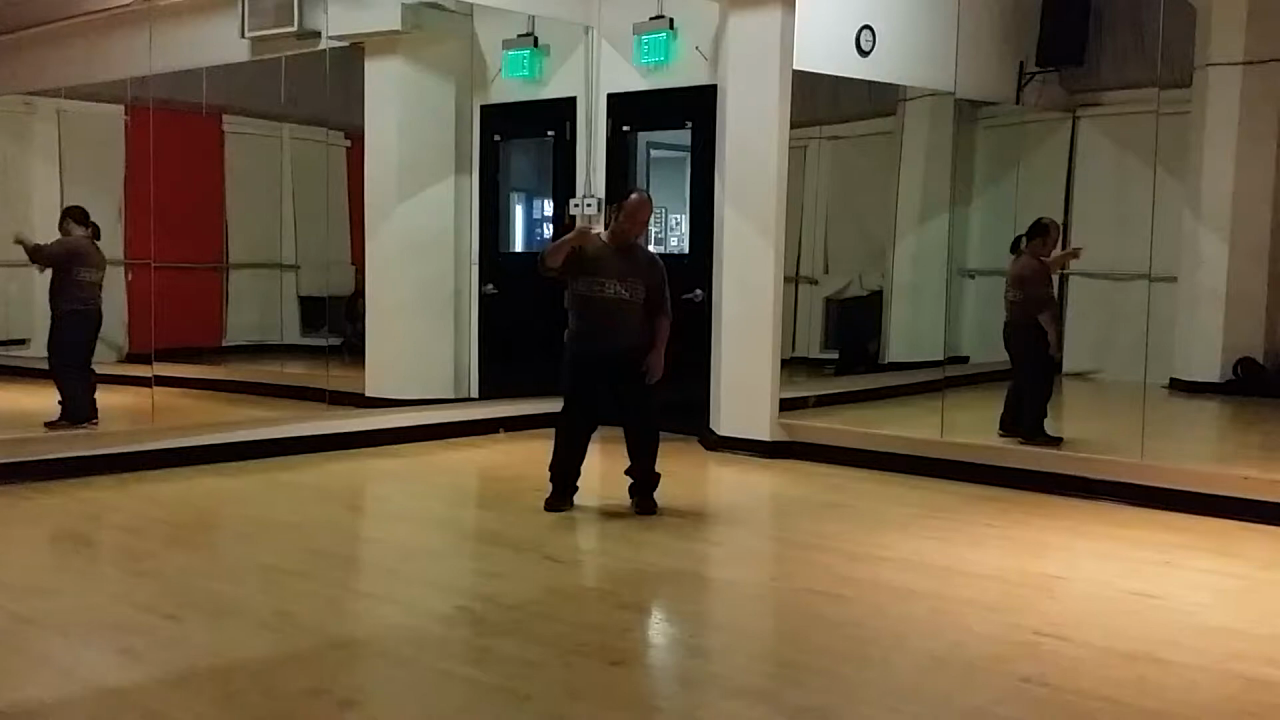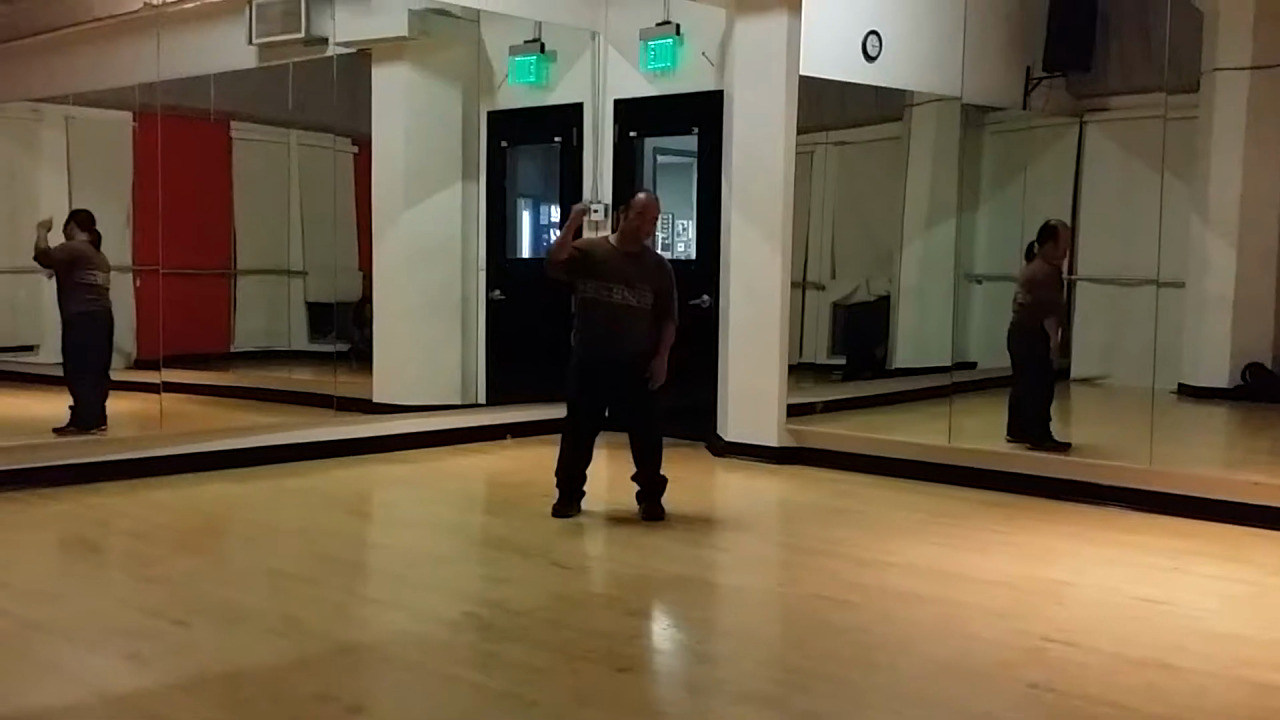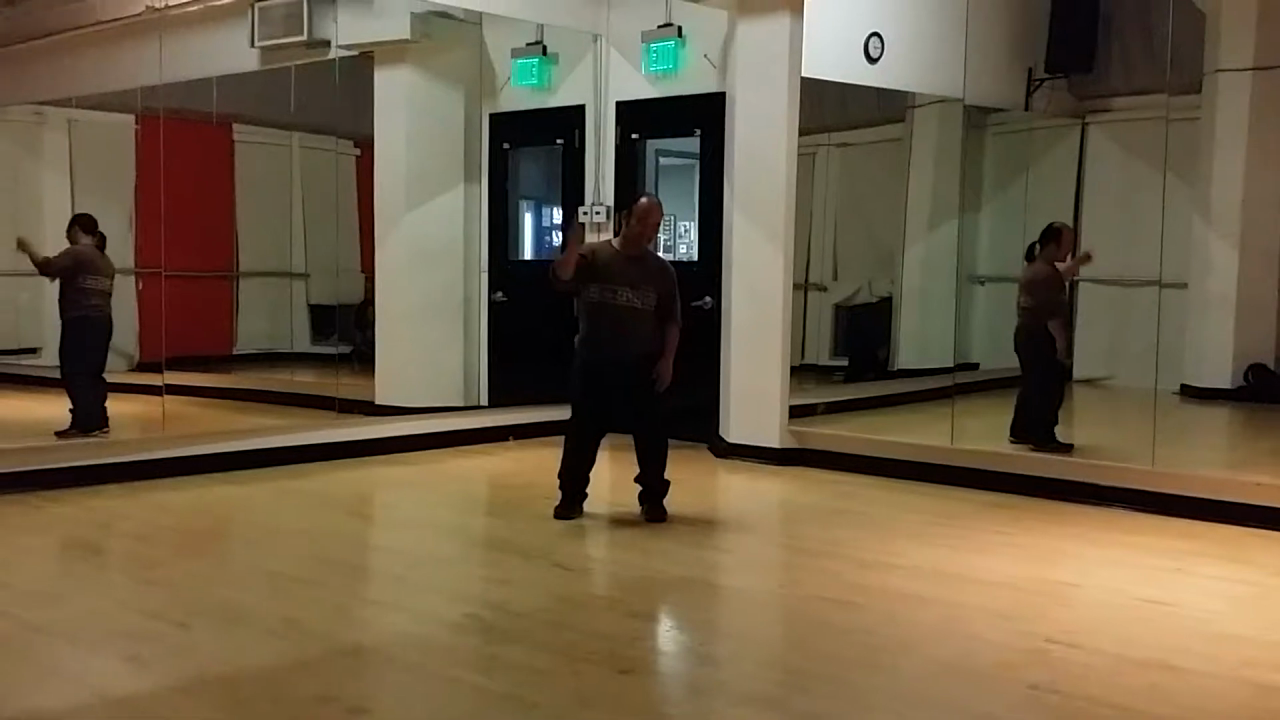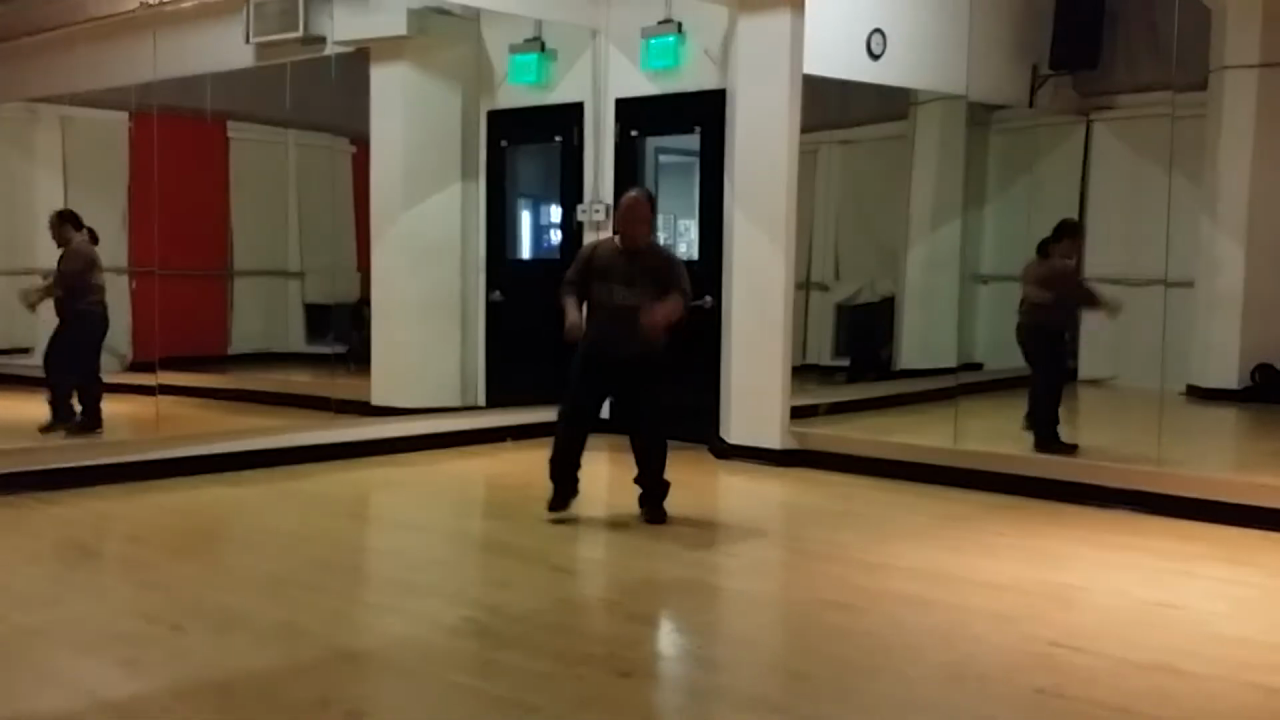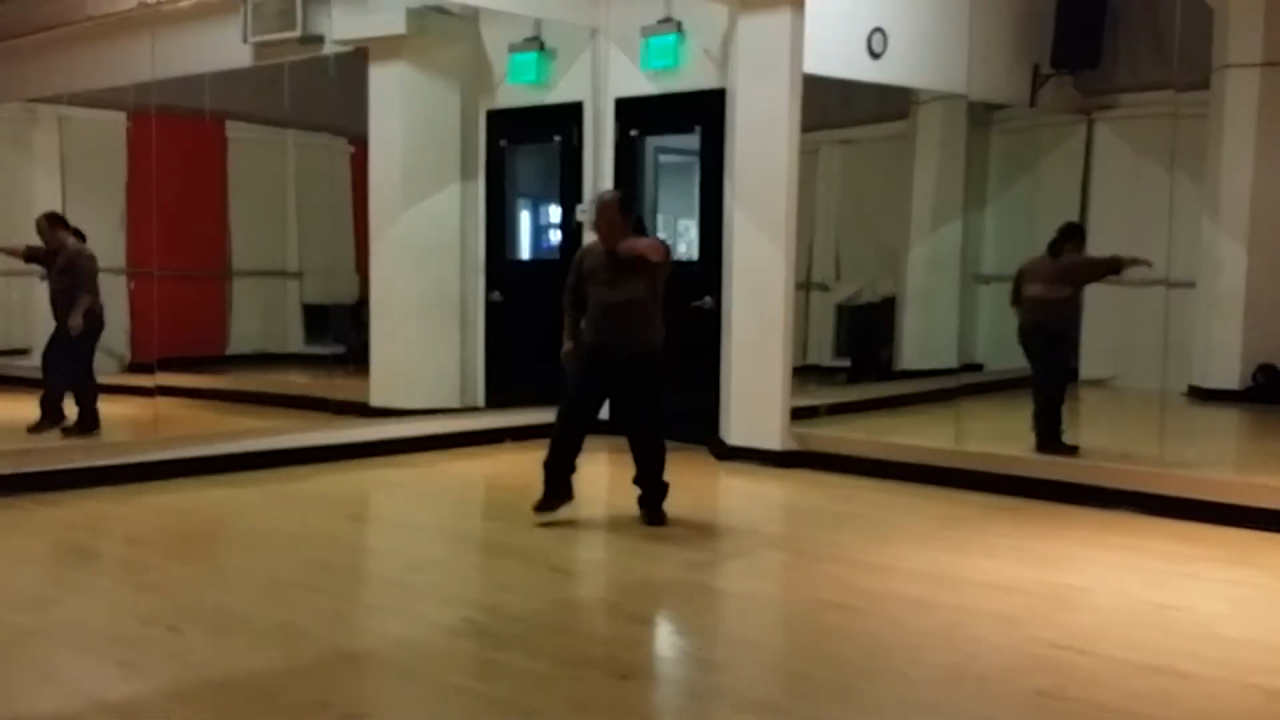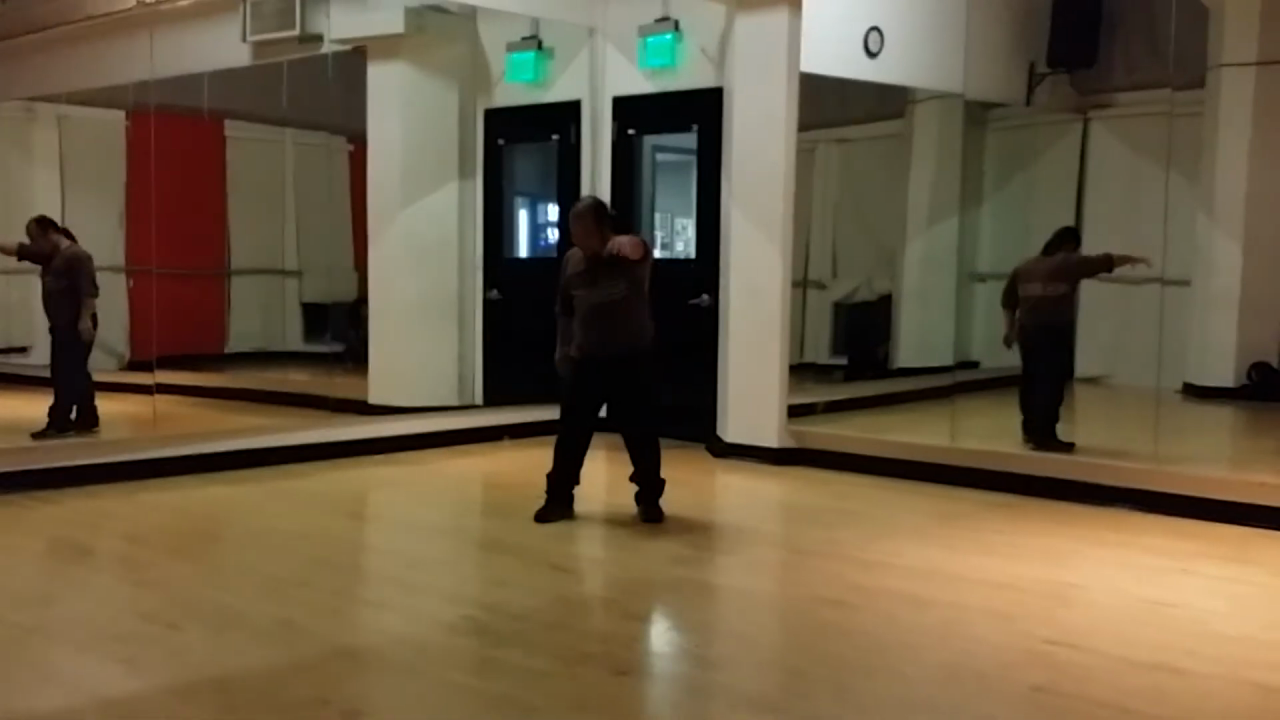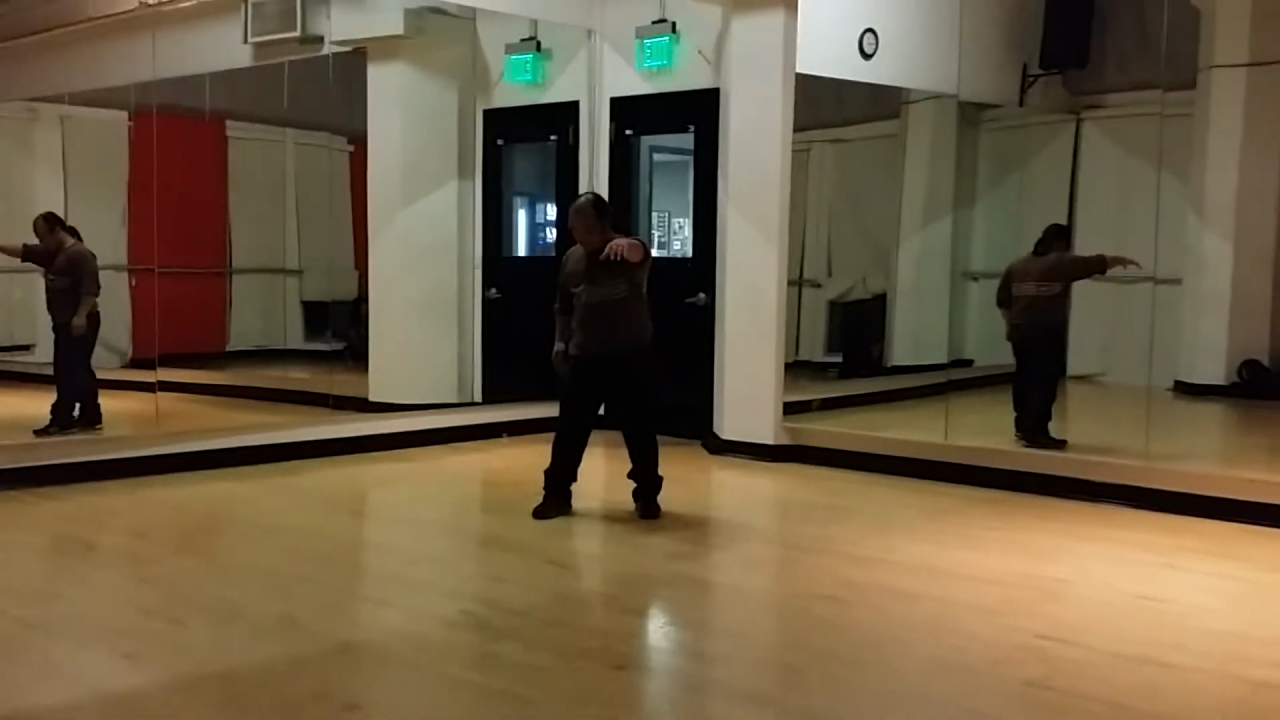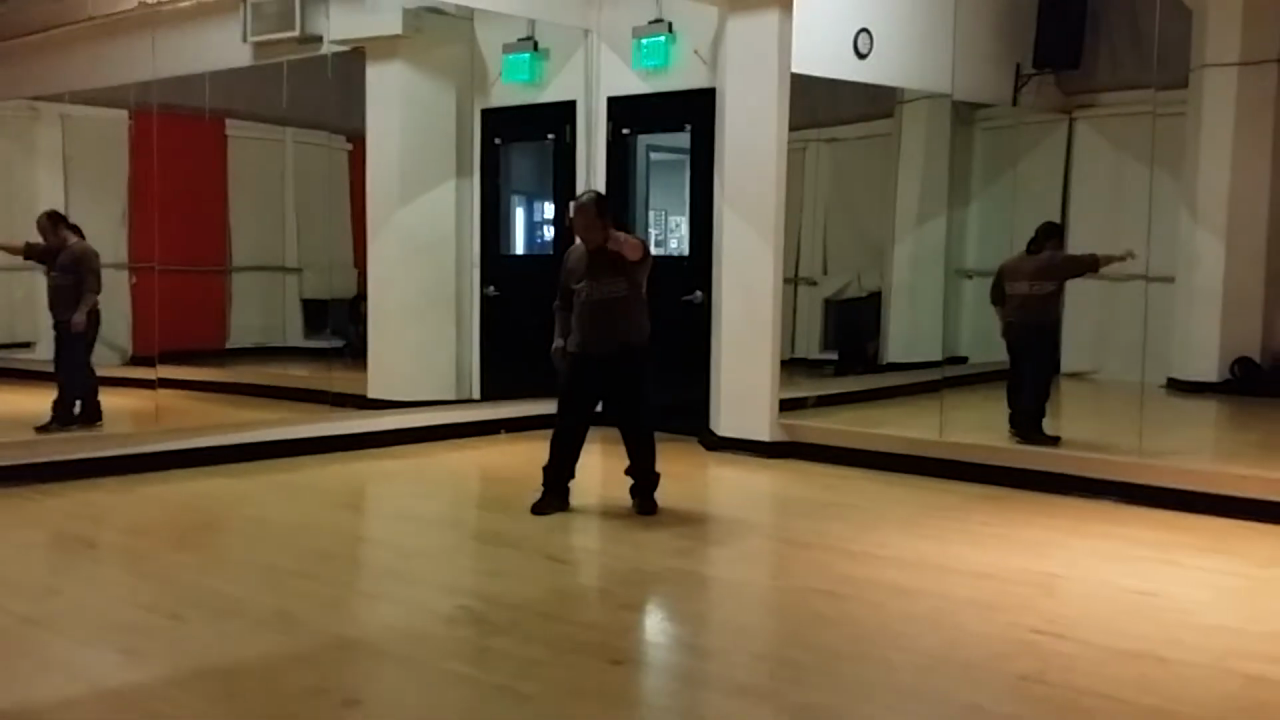
dt=0.2s
person 1, frame 1
left shoulder: (650, 263)
right shoulder: (582, 249)
left elbow: (661, 312)
right elbow: (548, 265)
left wrist: (658, 351)
right wrist: (567, 240)
left hip: (633, 358)
right hip: (585, 355)
left knee: (643, 425)
right knee: (575, 423)
left ankle: (643, 490)
right ankle: (562, 488)
person 1, frame 2
left shoulder: (659, 266)
right shoulder: (589, 250)
left elbow: (667, 317)
right elbow: (554, 264)
left wrist: (662, 357)
right wrist: (570, 229)
left hip: (637, 363)
right hip: (589, 359)
left knee: (645, 430)
right knee: (579, 427)
left ankle: (650, 496)
right ankle: (569, 494)
person 1, frame 3
left shoulder: (661, 270)
right shoulder: (592, 255)
left elbow: (671, 320)
right elbow: (561, 278)
left wrist: (667, 359)
right wrist: (571, 250)
left hip: (642, 365)
right hip: (594, 362)
left knee: (651, 433)
right knee: (584, 430)
left ankle: (653, 498)
right ankle: (571, 496)
person 1, frame 4
left shoulder: (664, 261)
right shoulder: (595, 253)
left elbow: (680, 297)
right elbow: (570, 288)
left wrist: (663, 311)
right wrist: (572, 314)
left hip: (642, 361)
right hip: (595, 355)
left knee: (648, 431)
right knee: (573, 418)
left ankle: (652, 499)
right ankle: (563, 486)
person 1, frame 5
left shoulder: (649, 254)
right shoulder: (587, 255)
left elbow: (659, 252)
right elbow: (572, 302)
left wrist: (640, 246)
right wrist: (569, 339)
left hip: (640, 358)
right hip: (593, 355)
left knee: (646, 431)
right knee: (571, 419)
left ankle: (652, 500)
right ankle: (558, 486)
person 1, frame 6
left shoulder: (629, 258)
right shoulder: (571, 261)
left elbow: (637, 249)
right elbow: (564, 309)
left wrist: (624, 242)
right wrist: (562, 346)
left hip: (631, 359)
right hip: (585, 361)
left knee: (640, 431)
right knee: (572, 429)
left ankle: (649, 498)
right ankle: (559, 497)
person 1, frame 7
left shoulder: (627, 255)
right shoulder: (571, 259)
left elbow: (637, 253)
right elbow: (564, 306)
left wrist: (623, 244)
right wrist: (560, 341)
left hip: (630, 358)
right hip: (584, 358)
left knee: (639, 429)
right knee: (570, 427)
left ankle: (647, 494)
right ankle: (557, 494)
person 1, frame 8
left shoulder: (627, 253)
right shoulder: (572, 256)
left elbow: (637, 252)
right elbow: (564, 303)
left wrist: (622, 242)
right wrist: (559, 338)
left hip: (627, 355)
right hip: (582, 355)
left knee: (636, 426)
right knee: (568, 424)
left ankle: (644, 491)
right ankle: (555, 490)
person 2, frame 1
left shoulder: (1023, 260)
right shoulder: (1032, 268)
left elbow: (1046, 268)
right elbow: (1041, 307)
left wrist: (1066, 257)
right wrist: (1052, 333)
left hip: (1016, 329)
right hip: (1031, 333)
left knee: (1022, 380)
right knee: (1038, 382)
left ankle: (1010, 424)
right ankle: (1032, 432)
person 2, frame 2
left shoulder: (1036, 264)
right shoulder: (1045, 273)
left elbow: (1057, 266)
right elbow: (1048, 312)
left wrist: (1064, 256)
right wrist: (1054, 339)
left hip: (1020, 333)
right hip: (1033, 337)
left knee: (1023, 384)
right knee: (1039, 386)
left ankle: (1017, 430)
right ankle: (1039, 437)
person 2, frame 3
left shoulder: (1036, 266)
right shoulder: (1045, 274)
left elbow: (1059, 277)
right elbow: (1051, 313)
left wrist: (1078, 264)
right wrist: (1061, 340)
left hip: (1027, 336)
right hip: (1040, 339)
left knee: (1032, 386)
right knee: (1049, 388)
left ankle: (1021, 431)
right ankle: (1043, 438)
person 2, frame 4
left shoulder: (1035, 265)
right shoulder: (1062, 269)
right elbow: (1084, 297)
right wrist: (1109, 305)
left hip: (1028, 330)
right hip: (1046, 335)
left knee: (1043, 381)
right knee: (1049, 384)
left ankle: (1035, 419)
right ankle: (1046, 439)
person 2, frame 5
left shoulder: (1029, 266)
right shoulder: (1075, 265)
left elbow: (1016, 299)
right elbow: (1111, 265)
left wrist: (1025, 321)
right wrist: (1136, 261)
left hip: (1029, 330)
right hip: (1055, 334)
left knee: (1044, 380)
right knee: (1053, 384)
left ankle: (1044, 427)
right ankle: (1048, 439)
person 2, frame 6
left shoulder: (1024, 268)
right shoulder: (1069, 263)
left elbow: (1009, 302)
right elbow: (1106, 262)
left wrist: (1010, 329)
right wrist: (1133, 259)
left hip: (1027, 331)
right hip: (1054, 333)
left knee: (1032, 380)
right knee: (1051, 384)
left ankle: (1031, 429)
right ankle: (1043, 436)
person 2, frame 7
left shoulder: (1016, 267)
right shoulder: (1063, 263)
left elbow: (1003, 301)
right elbow: (1099, 263)
left wrist: (1010, 325)
right wrist: (1123, 260)
left hip: (1020, 330)
right hip: (1047, 332)
left knee: (1025, 379)
right knee: (1044, 382)
left ankle: (1024, 426)
right ankle: (1036, 433)
person 2, frame 8
left shoulder: (1009, 265)
right shoulder: (1056, 261)
left elbow: (997, 298)
right elbow: (1091, 262)
left wrist: (1005, 323)
right wrist: (1117, 257)
left hip: (1014, 328)
right hip: (1041, 330)
left knee: (1019, 375)
right knee: (1038, 379)
left ankle: (1018, 423)
right ankle: (1030, 430)
person 3, frame 1
left shoulder: (69, 244)
right shoulder: (96, 251)
left elbow: (40, 255)
left wrist: (23, 239)
left hip: (71, 316)
right hip: (91, 314)
left knee: (63, 366)
right knee: (81, 366)
left ankle: (75, 415)
right ankle: (88, 412)
person 3, frame 2
left shoulder: (71, 249)
right shoulder: (99, 256)
left elbow: (44, 256)
left wrist: (42, 231)
left hip: (81, 319)
right hip: (102, 317)
left knee: (78, 371)
right knee: (96, 371)
left ankle: (85, 421)
right ankle: (97, 418)
person 3, frame 3
left shoulder: (76, 253)
right shoulder: (105, 260)
left elbow: (48, 267)
left wrist: (28, 248)
left hip: (80, 323)
right hip: (102, 321)
left knee: (76, 375)
right knee: (92, 374)
left ankle: (85, 424)
right ankle: (99, 421)
person 3, frame 4
left shoulder: (76, 251)
right shoulder: (87, 251)
left elbow: (64, 283)
right elbow: (60, 279)
left wrist: (39, 296)
right wrist: (39, 291)
left hip: (81, 318)
right hip: (95, 318)
left knee: (58, 365)
right knee: (87, 371)
left ankle: (63, 415)
right ankle: (91, 420)
person 3, frame 5
left shoulder: (79, 254)
right shoulder: (57, 254)
left elbow: (87, 288)
right elbow: (28, 253)
left wrist: (77, 315)
left hip: (82, 321)
right hip: (74, 321)
left knee: (55, 362)
right knee: (80, 371)
left ankle: (53, 414)
right ankle: (88, 421)
person 3, frame 6
left shoulder: (76, 256)
right shoulder: (48, 255)
left elbow: (89, 291)
right elbow: (19, 251)
left wrist: (86, 319)
left hip: (76, 325)
right hip: (63, 324)
left knee: (65, 373)
right knee: (75, 372)
left ankle: (60, 423)
right ankle: (87, 420)
person 3, frame 7
left shoulder: (80, 254)
right shoulder: (51, 254)
left elbow: (91, 289)
right elbow: (23, 251)
left wrist: (81, 316)
left hip: (78, 324)
right hip: (64, 323)
left knee: (68, 370)
right knee: (78, 370)
left ankle: (63, 420)
right ankle: (91, 417)
person 3, frame 8
left shoulder: (84, 252)
right shoulder: (54, 252)
left elbow: (92, 287)
right elbow: (27, 250)
left wrist: (81, 313)
left hip: (80, 321)
right hip: (65, 320)
left knee: (69, 368)
right knee: (78, 367)
left ankle: (63, 417)
right ankle: (91, 414)
